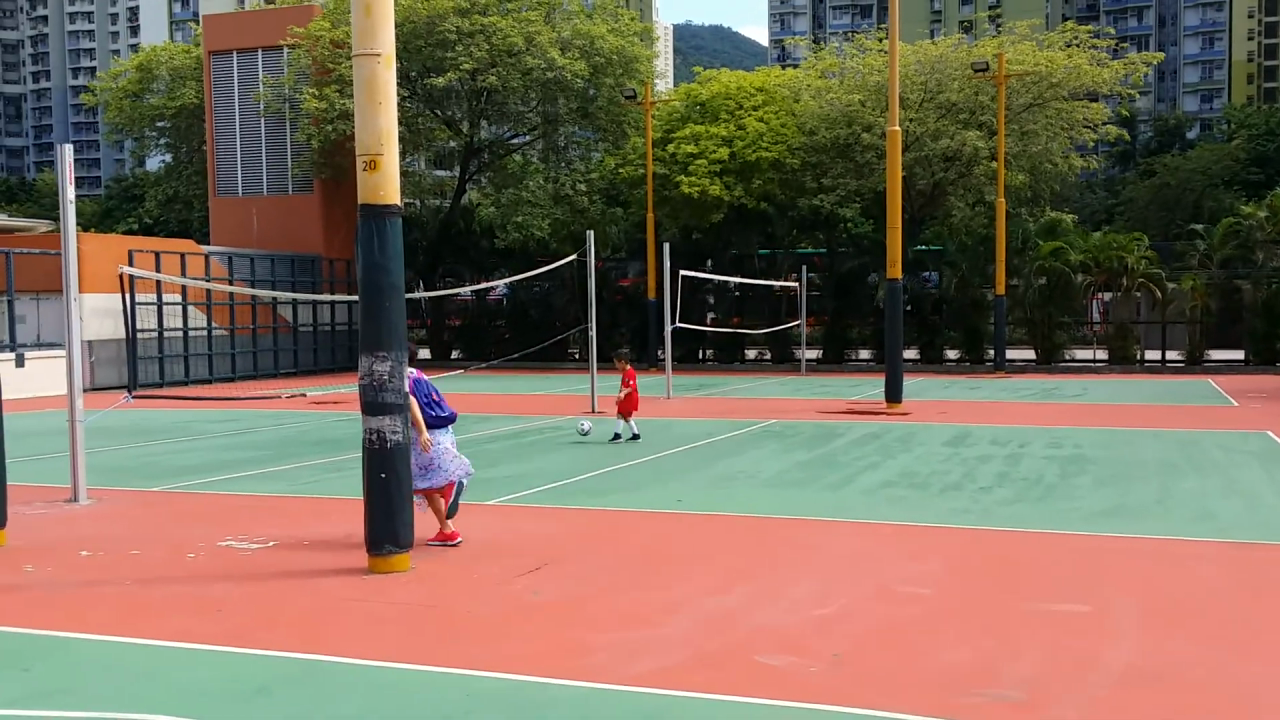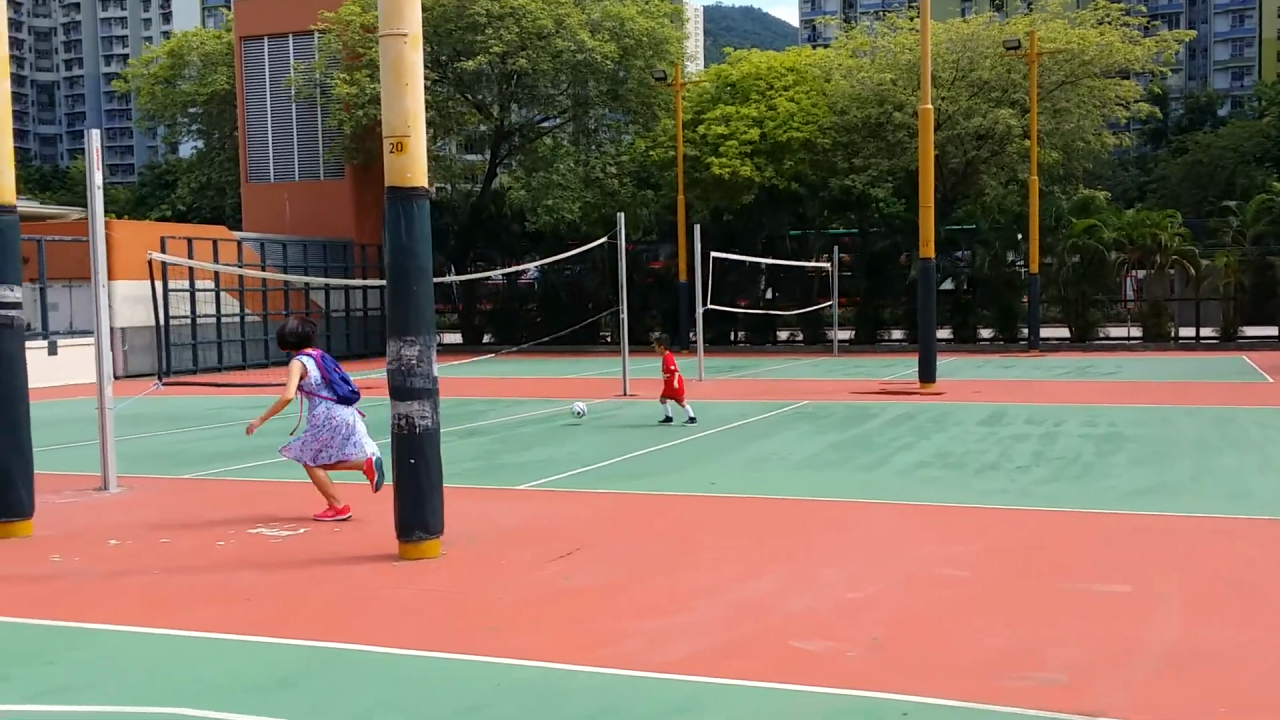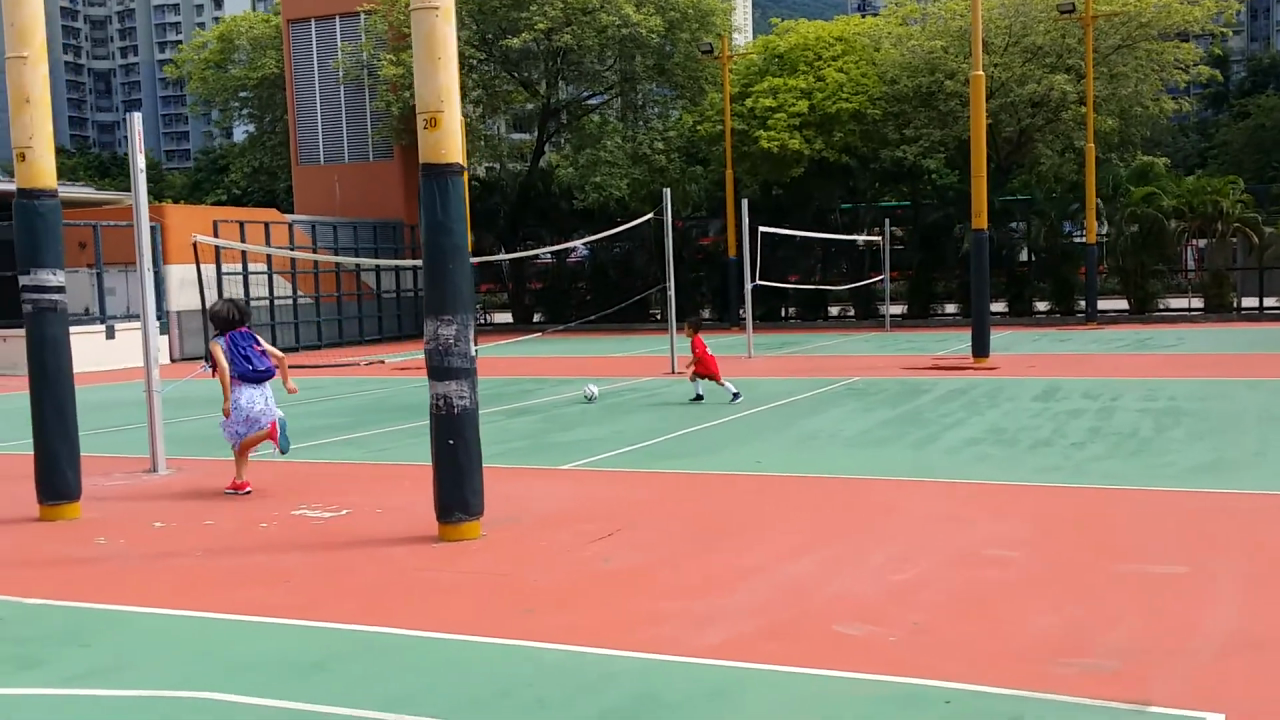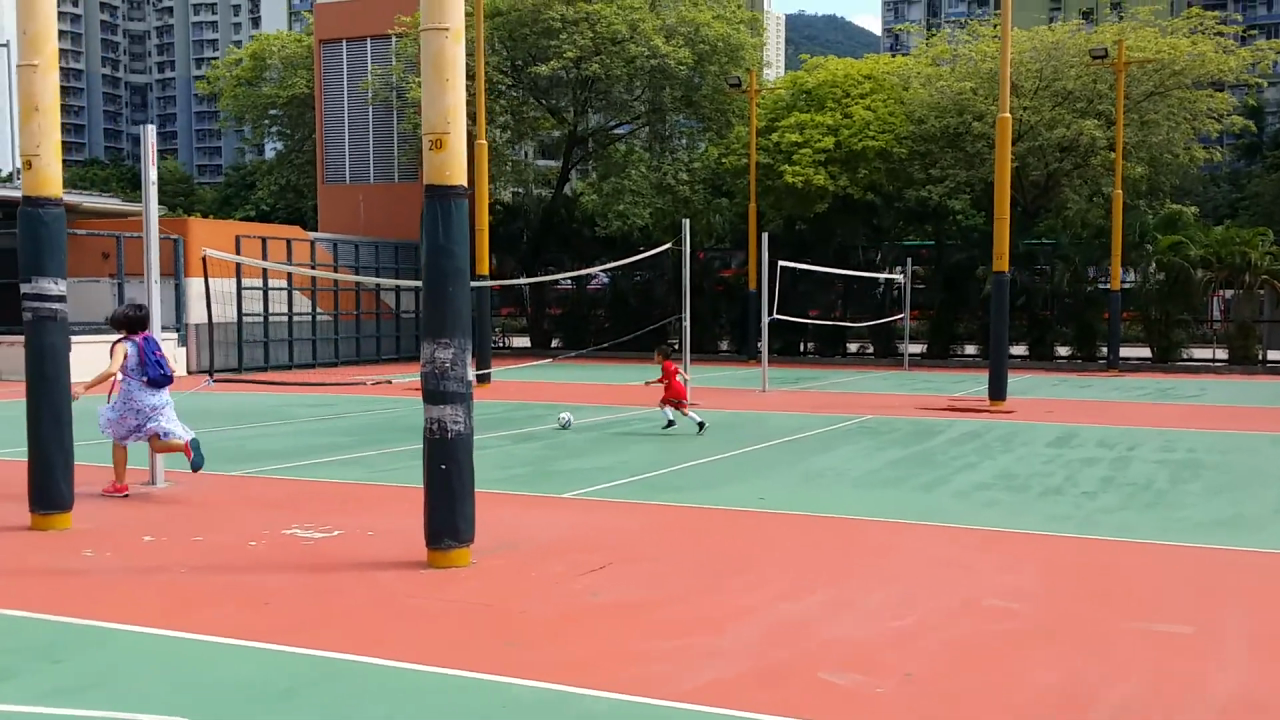
dt=0.3s
person 1, frame 1
right shoulder: (418, 375)
left elbow: (408, 401)
right elbow: (438, 404)
left wrist: (422, 432)
left hip: (424, 438)
right hip: (442, 432)
left knee: (409, 481)
left ankle: (448, 487)
right ankle: (447, 531)
person 1, frame 2
left shoulder: (297, 363)
right shoulder: (317, 356)
left elbow: (287, 396)
left wrist: (260, 420)
left hip: (328, 416)
right hip: (344, 411)
left knee: (309, 461)
right knee: (323, 459)
left ankle: (338, 507)
right ankle: (368, 463)
person 1, frame 3
left shoulder: (216, 343)
right shoulder: (251, 336)
left elbow: (223, 367)
right elbow: (280, 356)
left wrist: (227, 400)
right wrist: (286, 380)
left hip: (240, 395)
right hip: (261, 391)
left knee: (242, 440)
right knee: (241, 439)
left ankle: (273, 428)
right ankle: (240, 482)
person 1, frame 4
left shoulder: (122, 345)
right shoulder: (150, 340)
left elbow: (113, 370)
right elbow: (170, 367)
left wrist: (85, 387)
left hip: (135, 397)
right hip: (158, 396)
left knee: (119, 436)
right knee: (156, 440)
left ankle: (120, 485)
right ankle: (187, 445)
